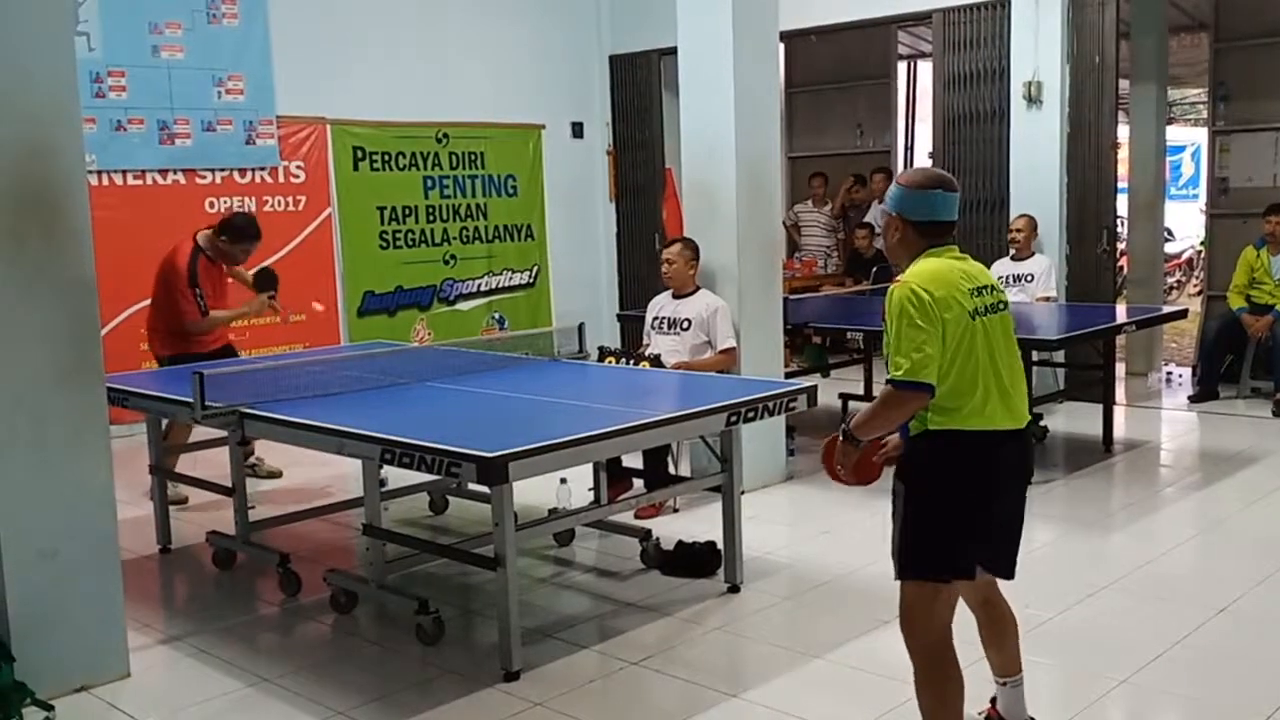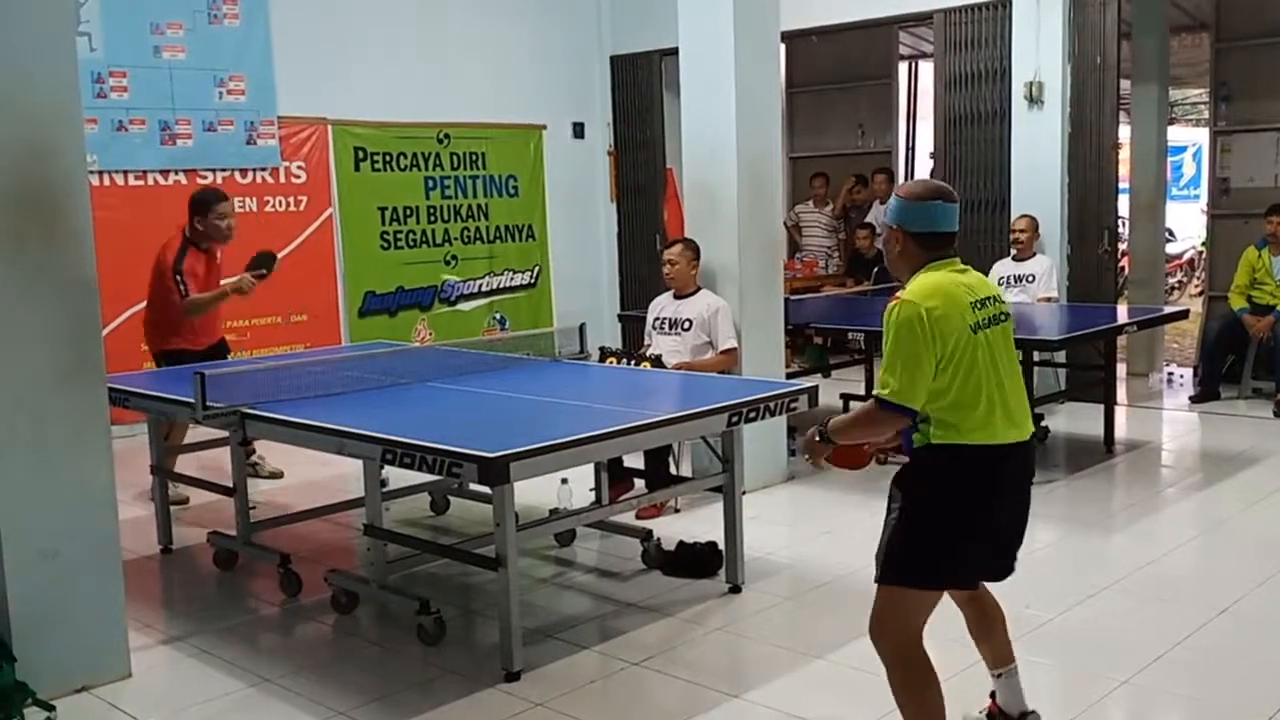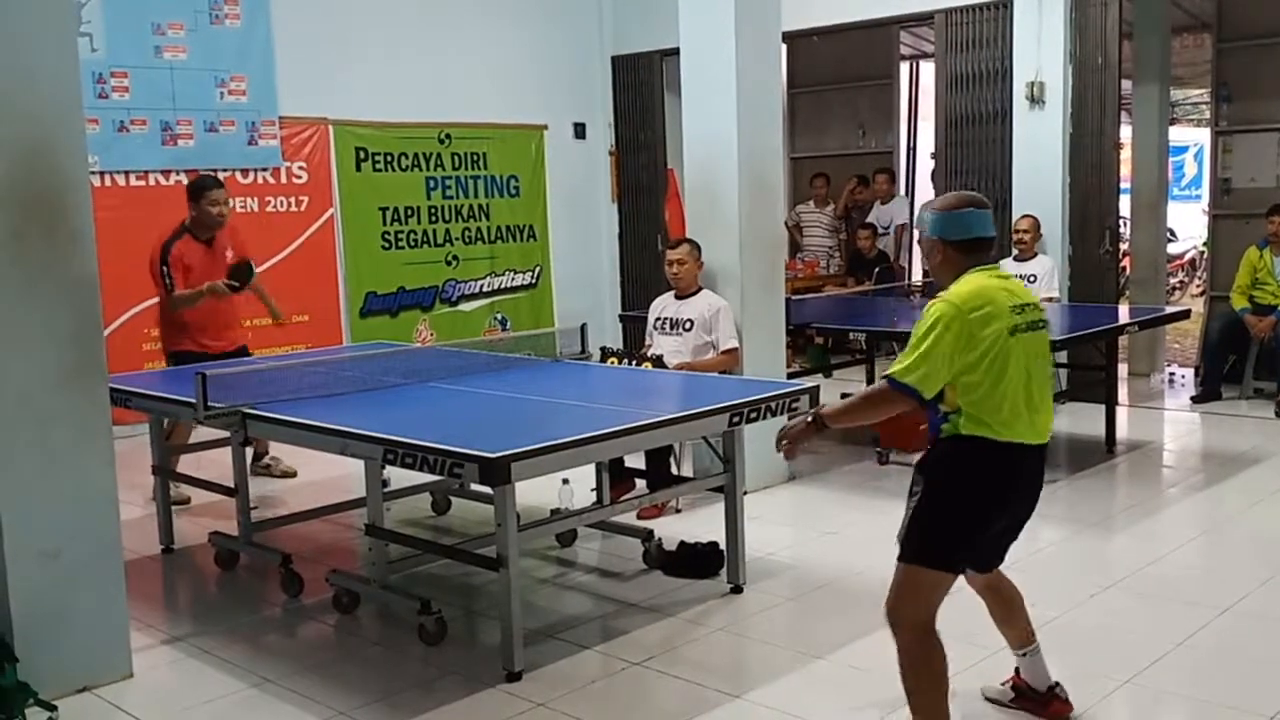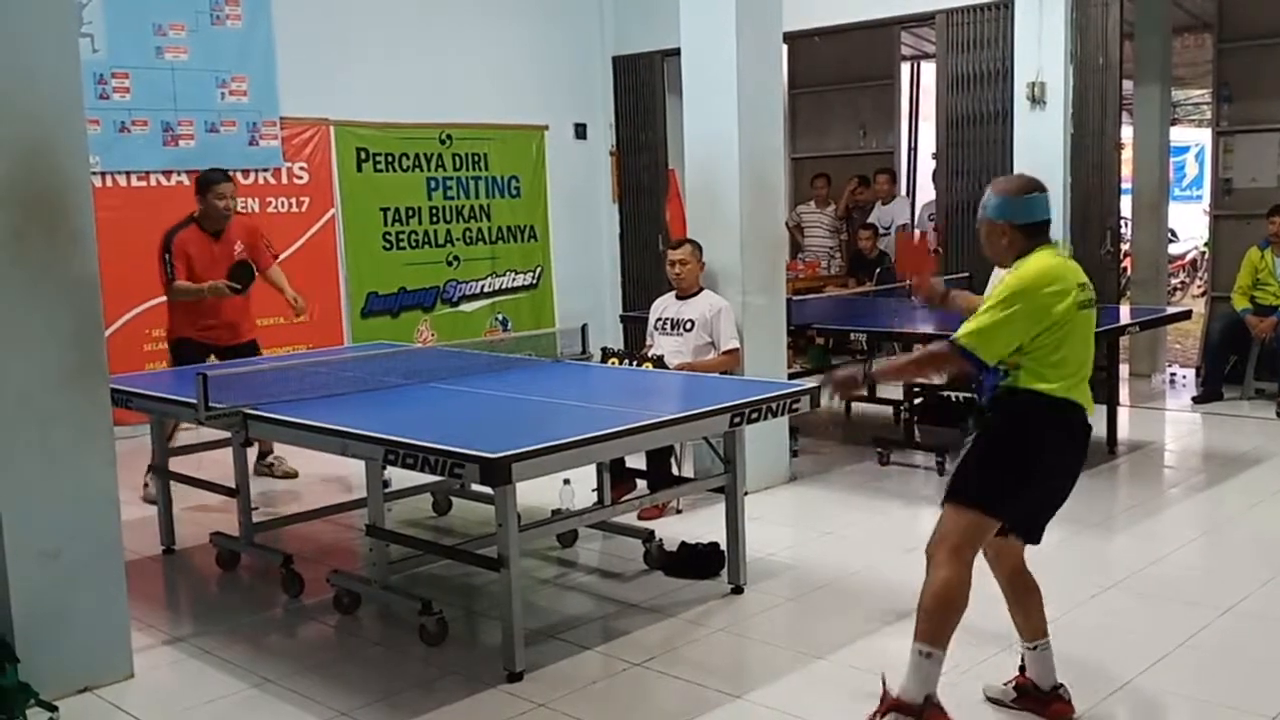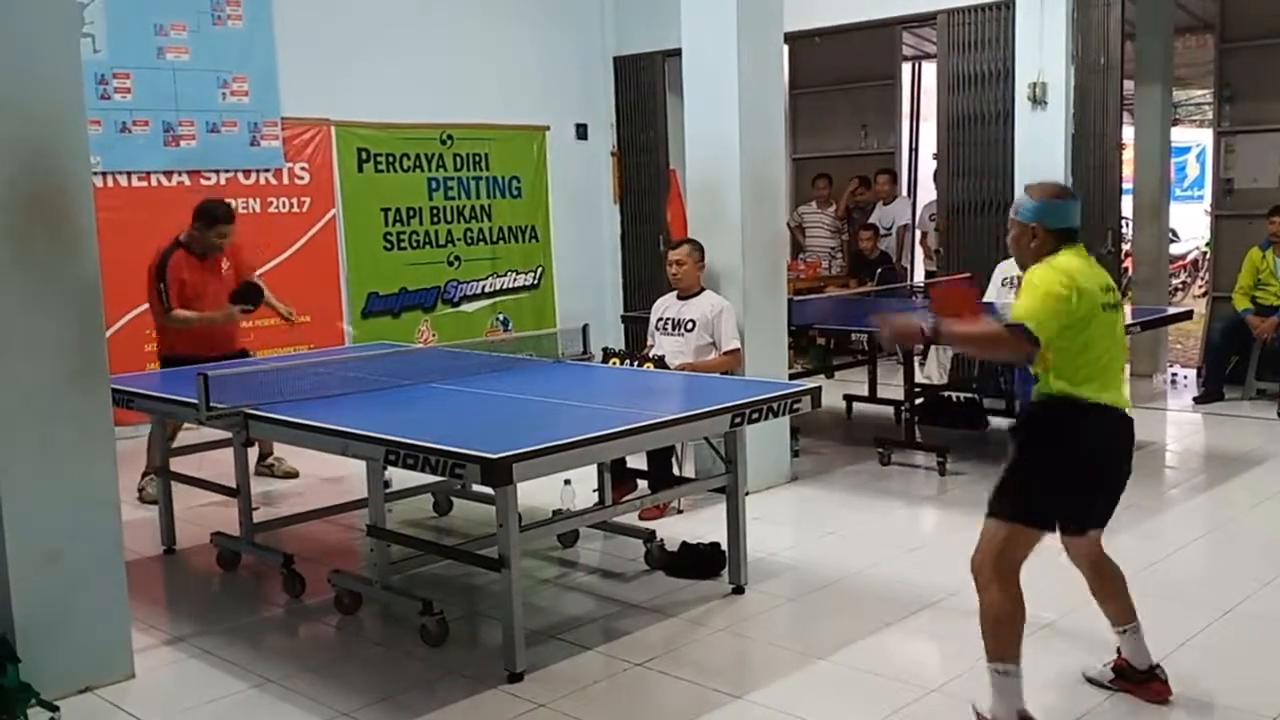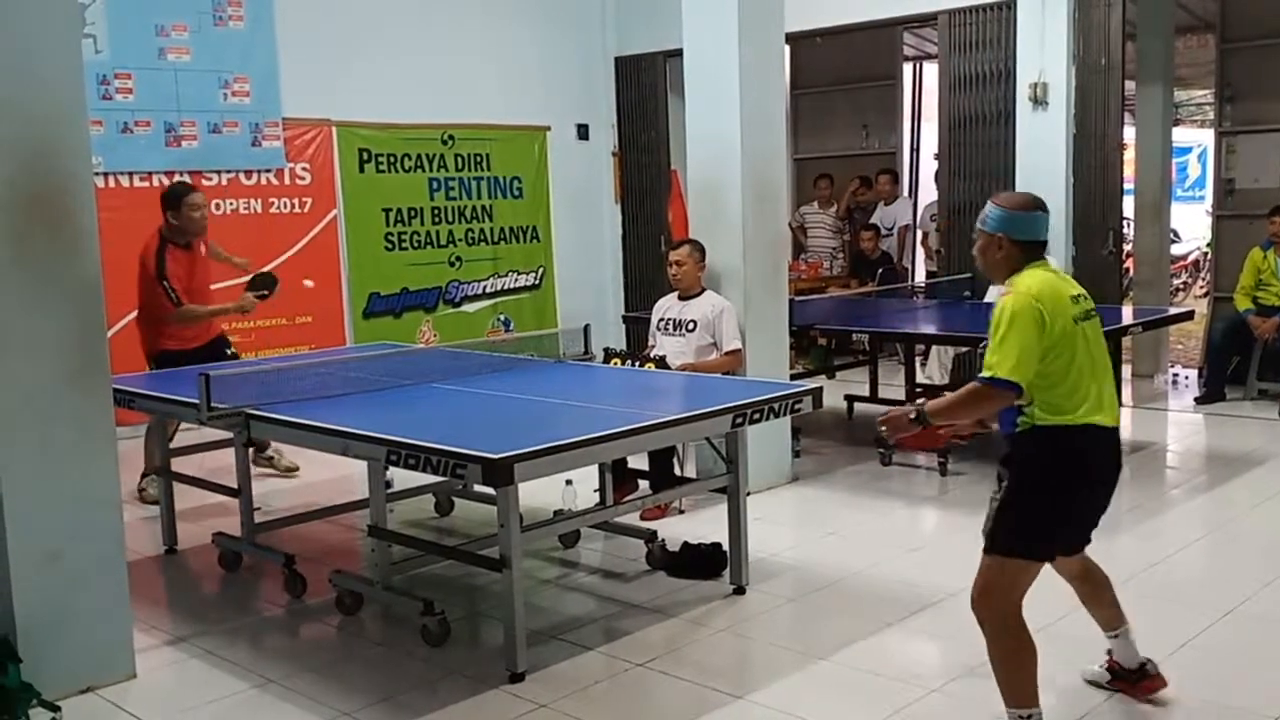
dt=0.3s
person 1, frame 1
left shoulder: (914, 287)
right shoulder: (980, 277)
left elbow: (911, 392)
left wrist: (853, 433)
right wrist: (906, 438)
left hip: (952, 460)
right hip: (1007, 451)
left knee: (924, 627)
right knee: (981, 590)
person 1, frame 2
left shoulder: (915, 304)
right shoulder: (982, 288)
left elbow: (891, 410)
left wrist: (827, 434)
right wrist: (911, 428)
left hip: (956, 473)
right hip: (1011, 464)
left knee: (892, 631)
right knee: (967, 587)
person 1, frame 3
left shoulder: (958, 304)
right shoulder: (1022, 296)
left elbow: (899, 393)
left wrist: (815, 421)
right wrist: (942, 414)
left hip: (974, 463)
right hip: (1024, 463)
left knee: (909, 612)
right knee: (982, 570)
person 1, frame 4
left shoulder: (1030, 277)
right shoulder: (1064, 271)
left elbow: (958, 355)
left wrist: (869, 375)
right wrist: (951, 299)
left hip: (1024, 421)
right hip: (1064, 428)
left knee: (947, 551)
right knee: (1001, 552)
person 1, frame 5
left shoulder: (1054, 276)
right shoulder: (1091, 275)
left elbow: (1018, 341)
left wrist: (931, 331)
right wrist: (984, 328)
left hip: (1064, 428)
right hip: (1108, 429)
left knee: (993, 563)
right knee: (1084, 548)
right ankle: (1139, 665)
person 1, frame 6
left shoulder: (1022, 298)
right shoulder: (1062, 287)
left elbow: (1000, 393)
left wrist: (922, 414)
right wrist: (968, 416)
left hip: (1053, 455)
right hip: (1095, 449)
left knee: (993, 600)
right knee: (1066, 555)
right ankle: (1133, 667)
person 2, frame 1
left shoulder: (219, 251)
right shoulder: (187, 265)
right elbow: (198, 323)
left wrist: (260, 294)
right wrist: (247, 310)
left hip: (213, 340)
right hip: (176, 343)
left ankle: (248, 458)
person 2, frame 2
left shoulder: (211, 240)
right shoulder: (177, 258)
right elbow: (188, 309)
right wrist: (228, 290)
left hip: (209, 337)
right hip: (174, 342)
left ankle: (249, 456)
person 2, frame 3
left shoulder: (228, 235)
right shoulder: (170, 248)
right elbow: (172, 303)
left wrist: (269, 303)
right wrist: (205, 291)
left hip: (229, 339)
right hip: (187, 344)
left ankle: (261, 458)
person 2, frame 4
left shoulder: (246, 229)
right shoulder: (177, 238)
left elbow: (268, 264)
right elbow: (173, 289)
left wrist: (288, 292)
right wrist: (207, 288)
left hip: (238, 332)
right hip: (191, 333)
left ankle: (265, 457)
right ankle: (155, 473)
person 2, frame 5
left shoulder: (228, 248)
right shoulder: (168, 262)
left elbow: (249, 277)
right elbow: (167, 317)
left wrist: (276, 306)
right wrist: (217, 317)
left hip: (227, 344)
right hip: (182, 350)
left ankle: (266, 458)
right ankle: (151, 475)
person 2, frame 6
left shoulder: (193, 235)
right shoulder: (159, 259)
right elbow: (180, 314)
left wrist: (231, 260)
right wrist: (233, 308)
left hip: (206, 334)
right hip: (169, 344)
left ankle: (262, 450)
right ankle: (150, 476)
person 3, frame 1
left shoulder: (712, 305)
right shoulder: (657, 303)
left elbow: (729, 358)
left wrist: (690, 366)
left ankle: (657, 489)
right ankle: (616, 477)
person 3, frame 2
left shoulder: (713, 305)
right shoulder: (657, 304)
left elbow: (730, 358)
left wrist: (691, 366)
left ankle: (658, 490)
right ankle: (617, 477)
person 3, frame 3
left shoulder: (714, 305)
right shoulder: (659, 304)
left elbow: (732, 359)
left wrist: (692, 366)
left ankle: (659, 490)
right ankle: (618, 477)
person 3, frame 4
left shoulder: (715, 306)
right shoulder: (659, 304)
left elbow: (733, 359)
left wrist: (693, 367)
left ankle: (660, 491)
right ankle: (619, 478)
person 3, frame 5
left shoulder: (716, 306)
right shoulder: (661, 304)
left elbow: (734, 359)
left wrist: (694, 367)
left ankle: (662, 491)
right ankle: (620, 478)
person 3, frame 6
left shoulder: (717, 307)
right shoulder: (662, 305)
left elbow: (735, 360)
left wrist: (696, 367)
left ankle: (663, 492)
right ankle: (621, 479)
person 4, frame 1
right shoulder: (1251, 252)
right elbow: (1235, 291)
right wrist: (1244, 316)
right hip: (1253, 308)
right knee: (1212, 328)
right ankle: (1208, 387)
person 4, frame 2
right shoulder: (1253, 252)
right elbow: (1237, 291)
right wrist: (1246, 316)
right hip: (1255, 307)
right knee: (1214, 327)
right ankle: (1209, 387)
person 4, frame 3
right shoulder: (1254, 252)
right elbow: (1239, 291)
right wrist: (1247, 316)
right hip: (1256, 308)
right knee: (1216, 327)
right ankle: (1211, 387)
person 4, frame 4
right shoulder: (1256, 252)
right elbow: (1239, 292)
right wrist: (1249, 317)
right hip: (1257, 308)
right knee: (1217, 328)
right ankle: (1212, 388)
person 4, frame 5
right shoulder: (1257, 253)
right elbow: (1241, 293)
right wrist: (1250, 317)
right hip: (1258, 309)
right knee: (1219, 329)
right ankle: (1213, 388)
person 4, frame 6
right shoulder: (1258, 253)
right elbow: (1242, 293)
right wrist: (1251, 317)
right hip: (1260, 310)
right knee: (1220, 330)
right ankle: (1215, 388)
